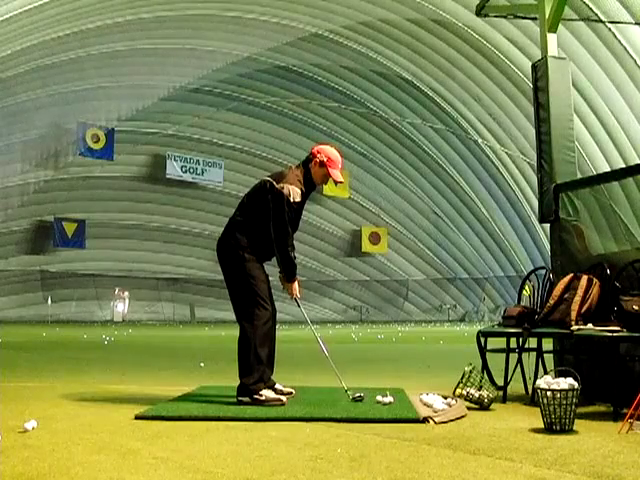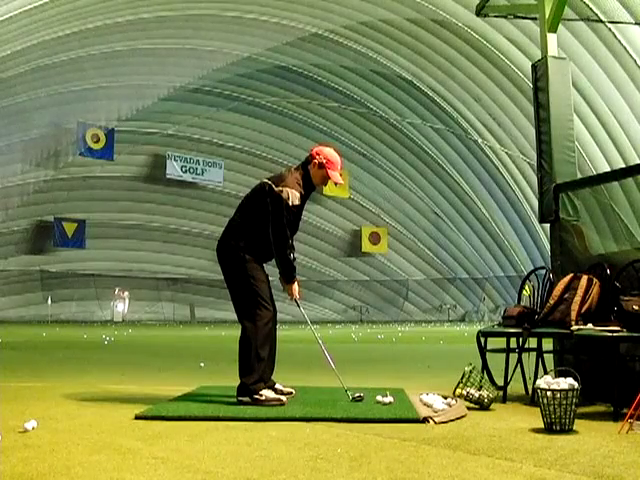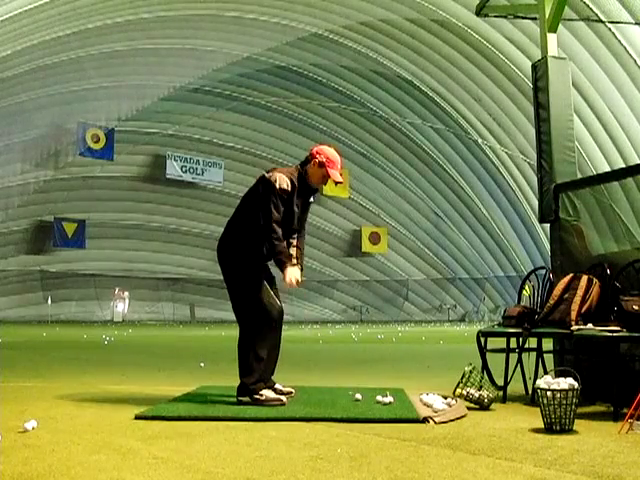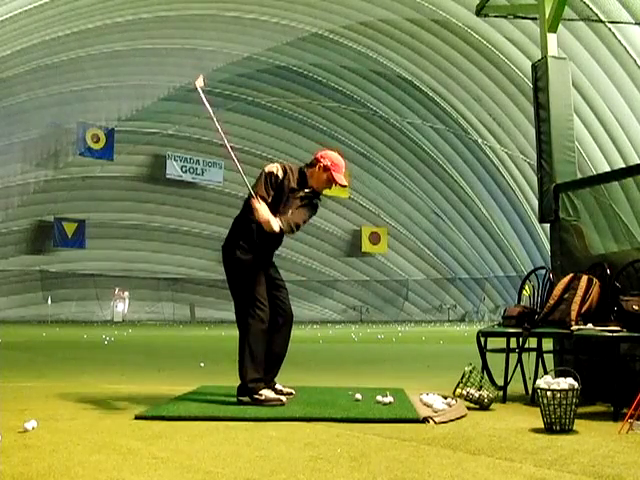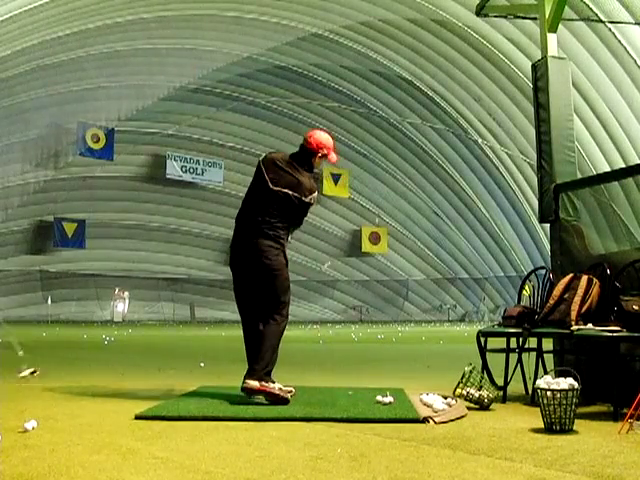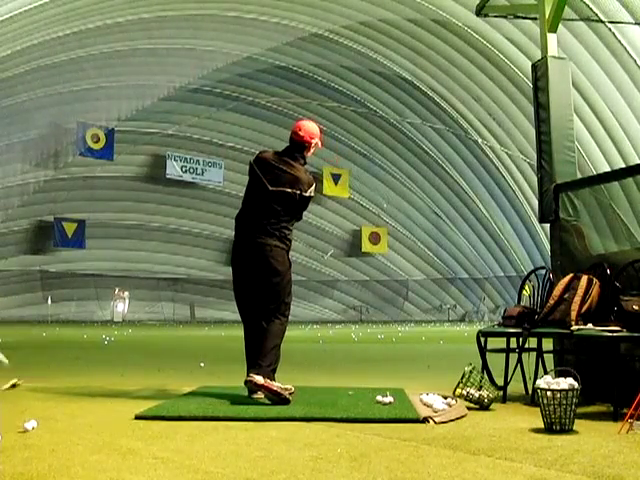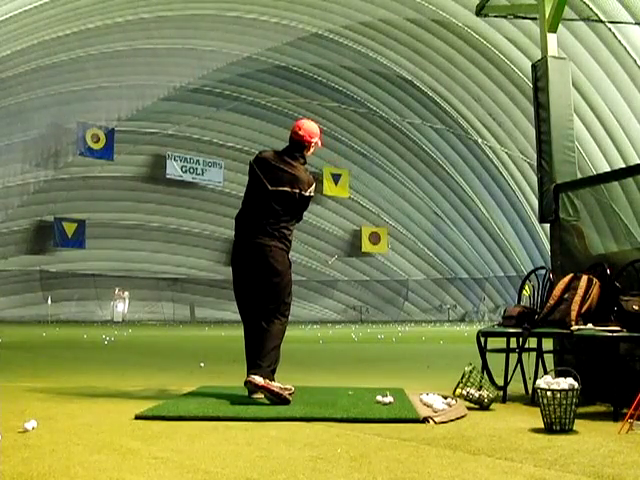
dt=0.5s
person 1, frame 1
left shoulder: (297, 184)
right shoulder: (290, 186)
left elbow: (284, 235)
right elbow: (281, 236)
left wrist: (288, 273)
right wrist: (290, 276)
left hip: (247, 252)
right hip: (238, 250)
left knee: (266, 314)
right knee: (256, 315)
left ankle: (262, 379)
right ankle: (250, 387)
person 1, frame 2
left shoulder: (296, 185)
right shoulder: (289, 189)
left elbow: (285, 236)
right elbow: (279, 239)
left wrist: (289, 274)
right wrist: (289, 278)
left hip: (247, 252)
right hip: (238, 251)
left knee: (267, 314)
right knee: (259, 315)
left ankle: (263, 380)
right ankle: (250, 387)
person 1, frame 3
left shoulder: (306, 195)
right shoulder: (281, 179)
left elbow: (297, 232)
right elbow: (270, 224)
left wrist: (296, 265)
right wrist: (285, 265)
left hip: (257, 255)
right hip: (238, 251)
left knee: (273, 313)
right knee: (256, 315)
left ankle: (263, 379)
right ankle: (250, 387)
person 1, frame 4
left shoulder: (311, 200)
right shoulder: (279, 173)
left elbow: (293, 221)
right elbow: (254, 201)
left wrist: (275, 222)
right wrist: (261, 212)
left hip: (264, 257)
right hip: (241, 250)
left knee: (282, 316)
right knee: (257, 316)
left ankle: (265, 380)
right ankle: (250, 386)
person 1, frame 5
left shoulder: (270, 160)
right shoulder: (308, 188)
left hip: (241, 243)
right hip: (268, 249)
left knee: (252, 315)
right knee: (275, 314)
left ankle: (259, 377)
right ankle: (258, 377)
person 1, frame 6
left shoulder: (262, 160)
right shoulder: (306, 182)
left hip: (243, 245)
right hip: (273, 250)
left knee: (252, 315)
right knee: (277, 313)
left ankle: (257, 377)
right ankle: (262, 373)
person 1, frame 7
left shoulder: (262, 159)
right shoulder: (306, 181)
left hip: (243, 245)
right hip: (272, 250)
left knee: (252, 315)
right knee: (276, 314)
left ankle: (257, 377)
right ankle: (261, 375)
